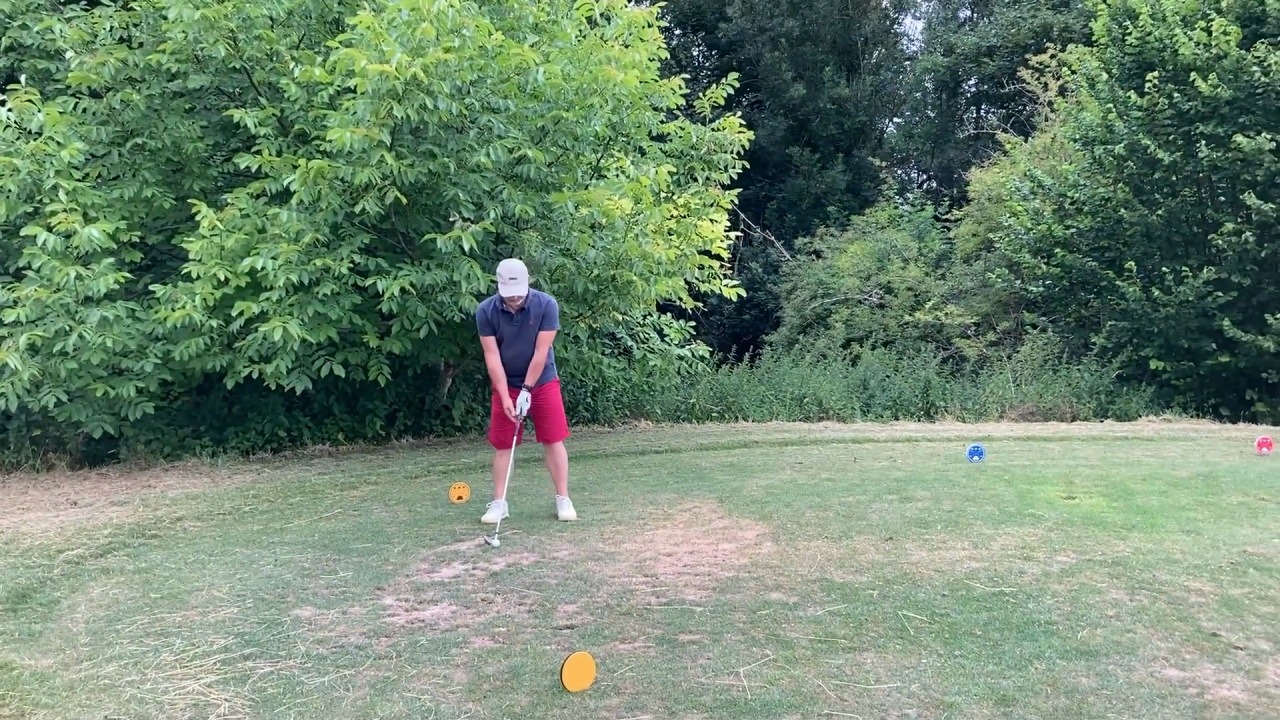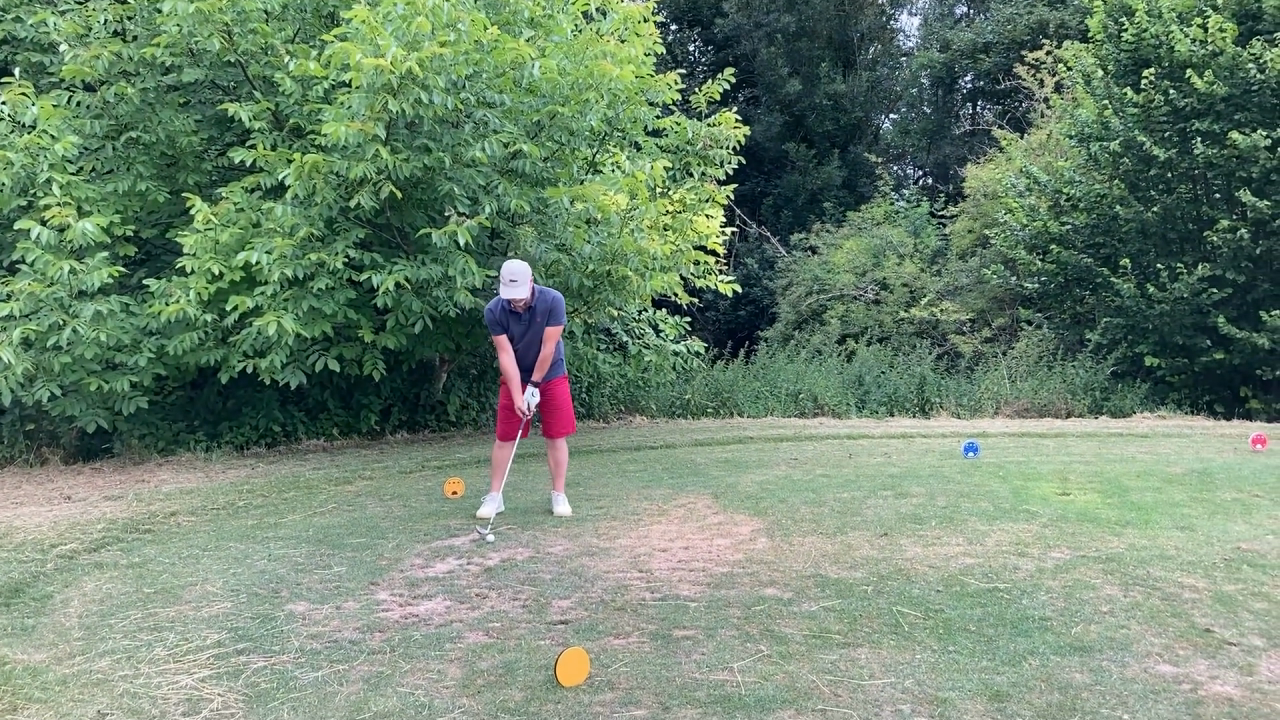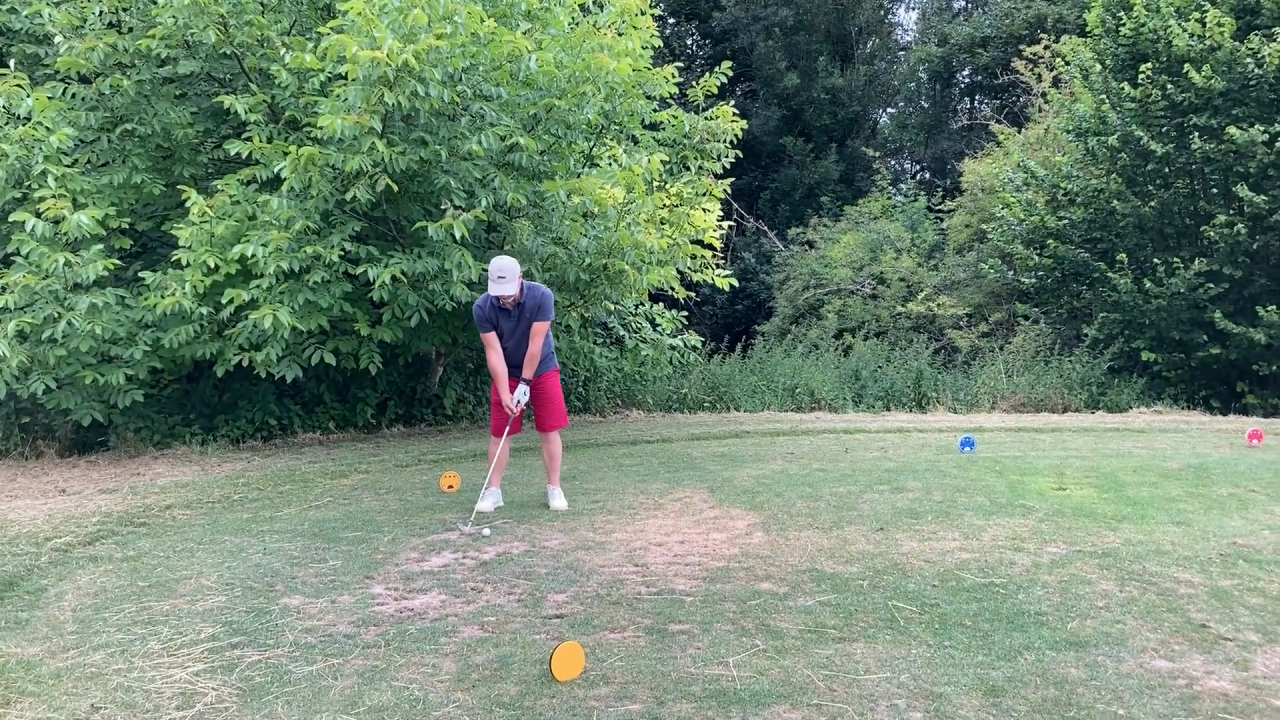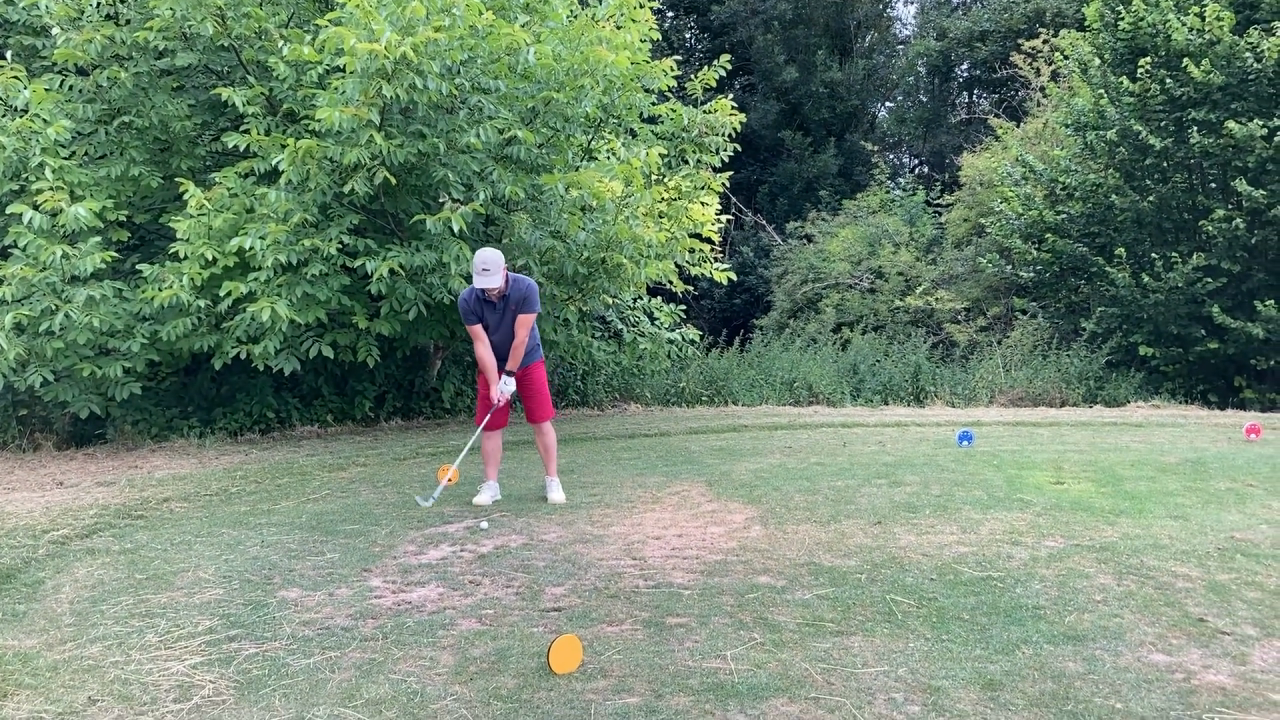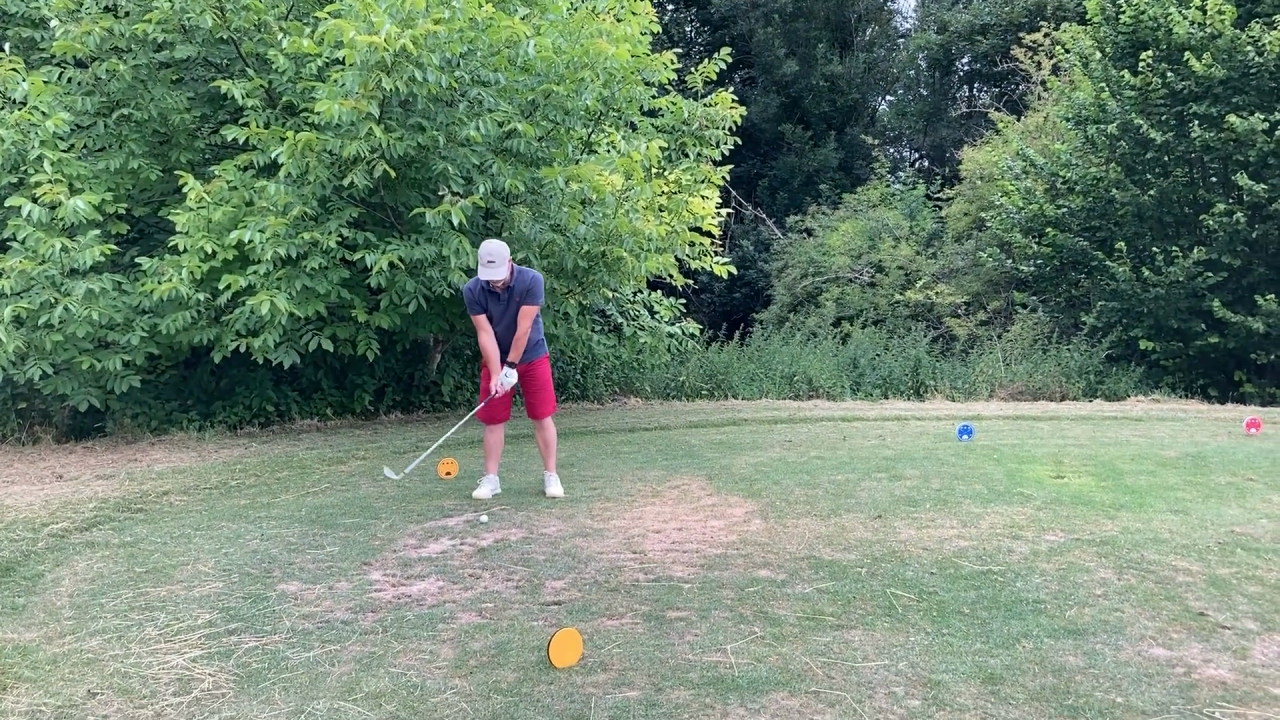
dt=0.3s
person 1, frame 1
left shoulder: (546, 304)
right shoulder: (486, 311)
left elbow: (541, 352)
right elbow: (492, 356)
left wrist: (527, 389)
right wrist: (504, 396)
left hip: (543, 383)
right hip: (506, 386)
left knee: (554, 441)
right knee: (502, 445)
left ankle: (562, 498)
right ankle: (499, 502)
person 1, frame 2
left shoulder: (553, 301)
right shoulder: (494, 310)
left elbow: (548, 348)
right elbow: (506, 355)
left wrist: (535, 386)
right wrist: (517, 396)
left hip: (551, 377)
right hip: (514, 379)
left knee: (556, 436)
right knee: (504, 438)
left ankle: (558, 494)
right ankle: (494, 496)
person 1, frame 3
left shoulder: (541, 296)
right shoulder: (482, 307)
left elbow: (535, 344)
right elbow: (494, 352)
left wrist: (526, 383)
right wrist: (505, 394)
left hip: (542, 371)
right hip: (506, 373)
left knee: (549, 430)
right knee: (499, 433)
left ankle: (554, 488)
right ankle: (493, 490)
person 1, frame 4
left shoulder: (527, 288)
right shoulder: (467, 299)
left elbow: (521, 337)
right elbow: (481, 344)
left wrist: (510, 376)
right wrist: (494, 384)
left hip: (528, 362)
right hip: (491, 367)
left knee: (542, 421)
right knee: (491, 426)
left ankle: (552, 481)
right ankle: (490, 484)
person 1, frame 5
left shoulder: (532, 280)
right shoulder: (472, 290)
left elbow: (524, 328)
right elbow: (485, 334)
left wrist: (511, 367)
right wrist: (496, 374)
left hip: (533, 357)
right hip: (495, 360)
left knee: (542, 417)
right knee: (493, 420)
left ankle: (551, 475)
right ankle: (491, 478)
